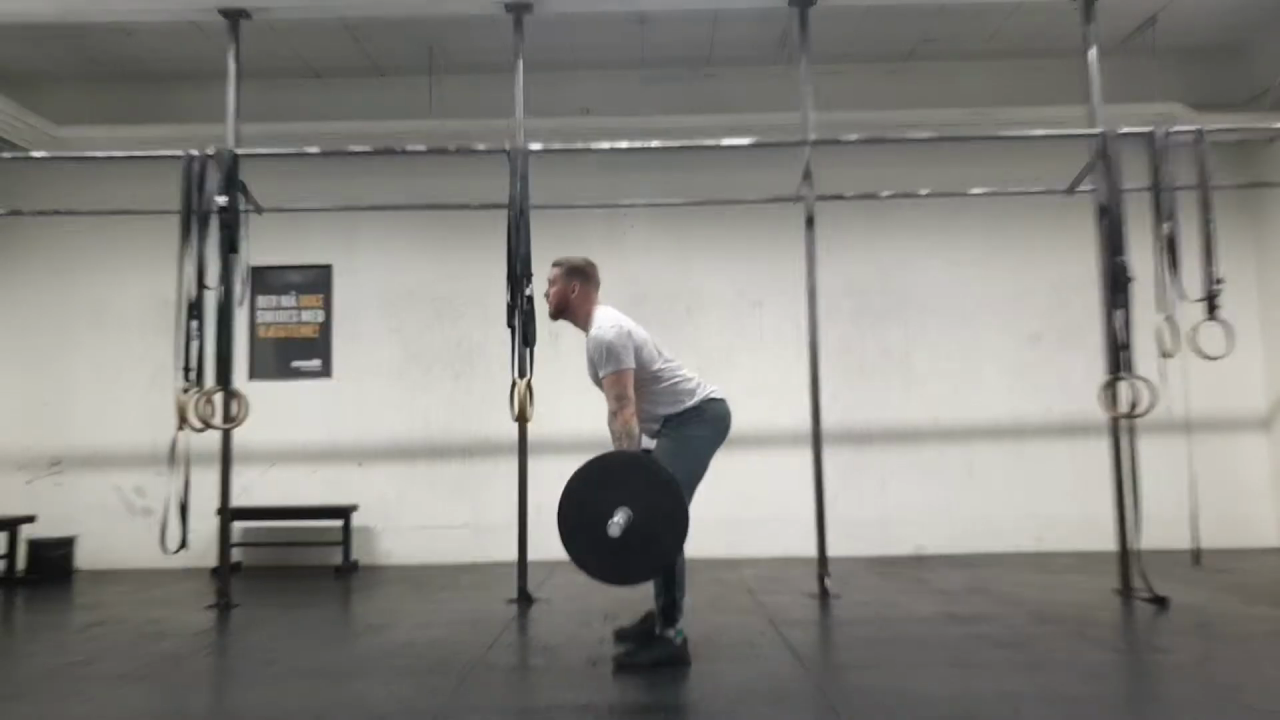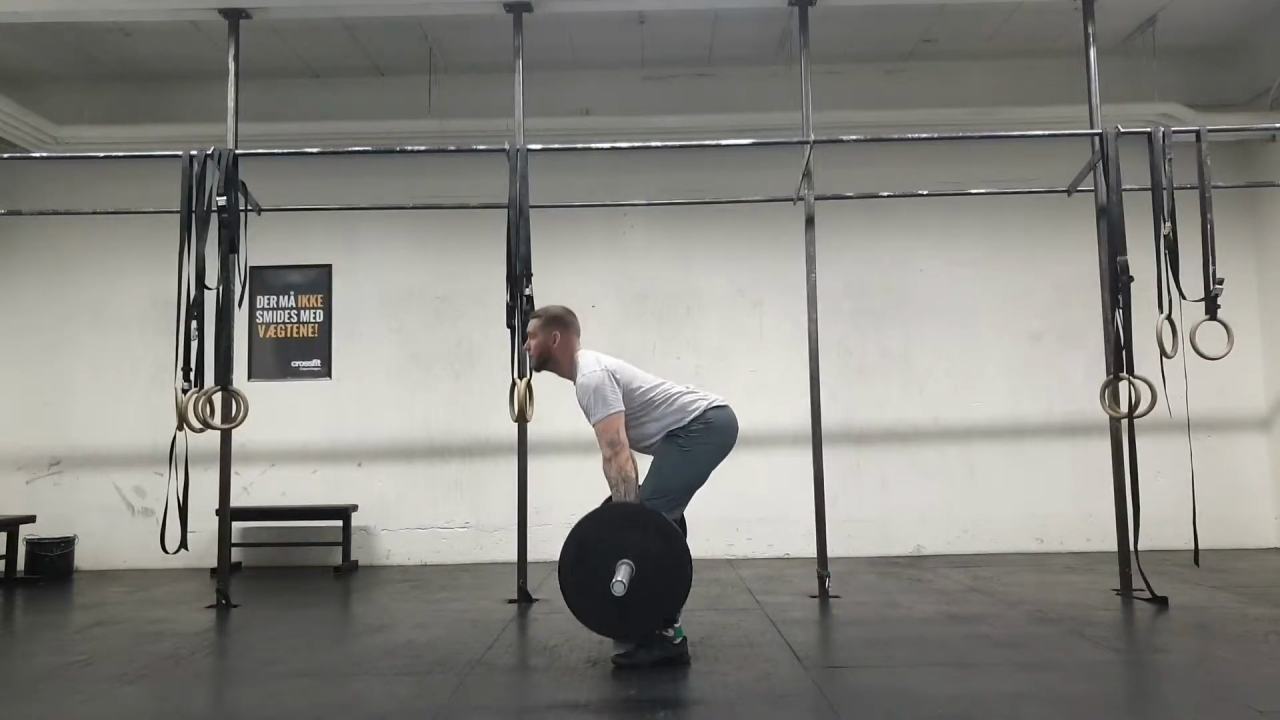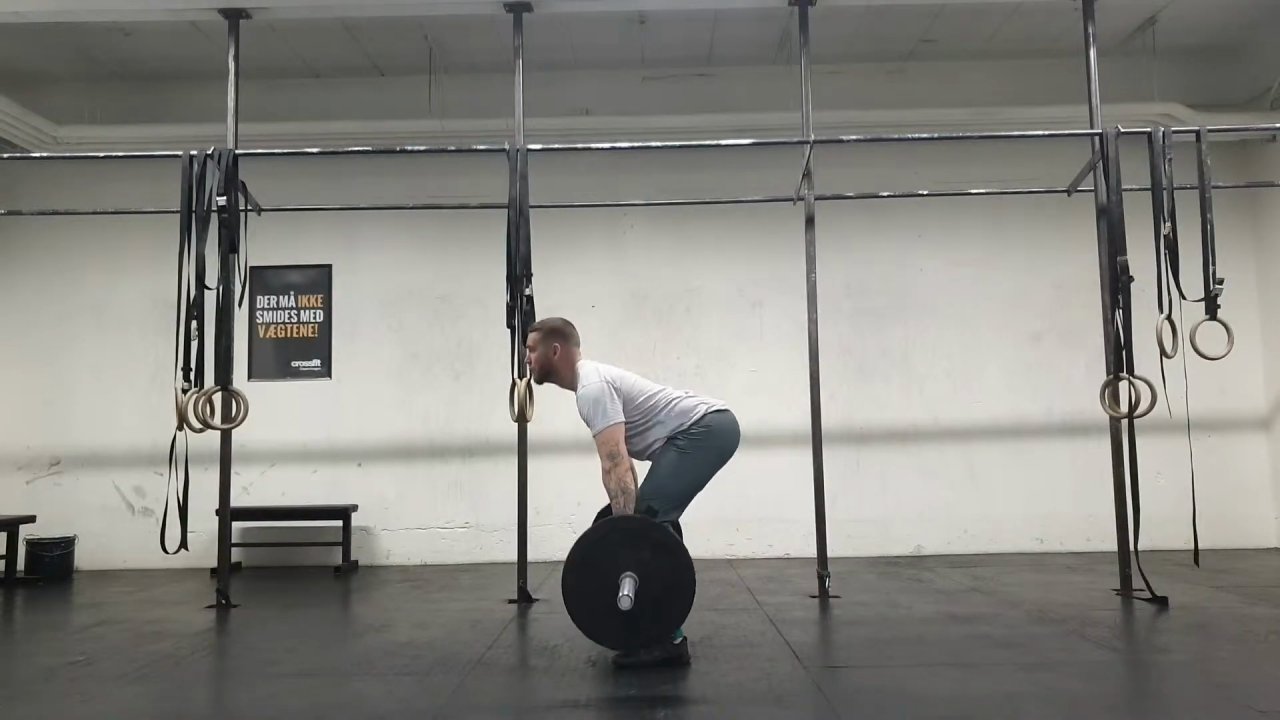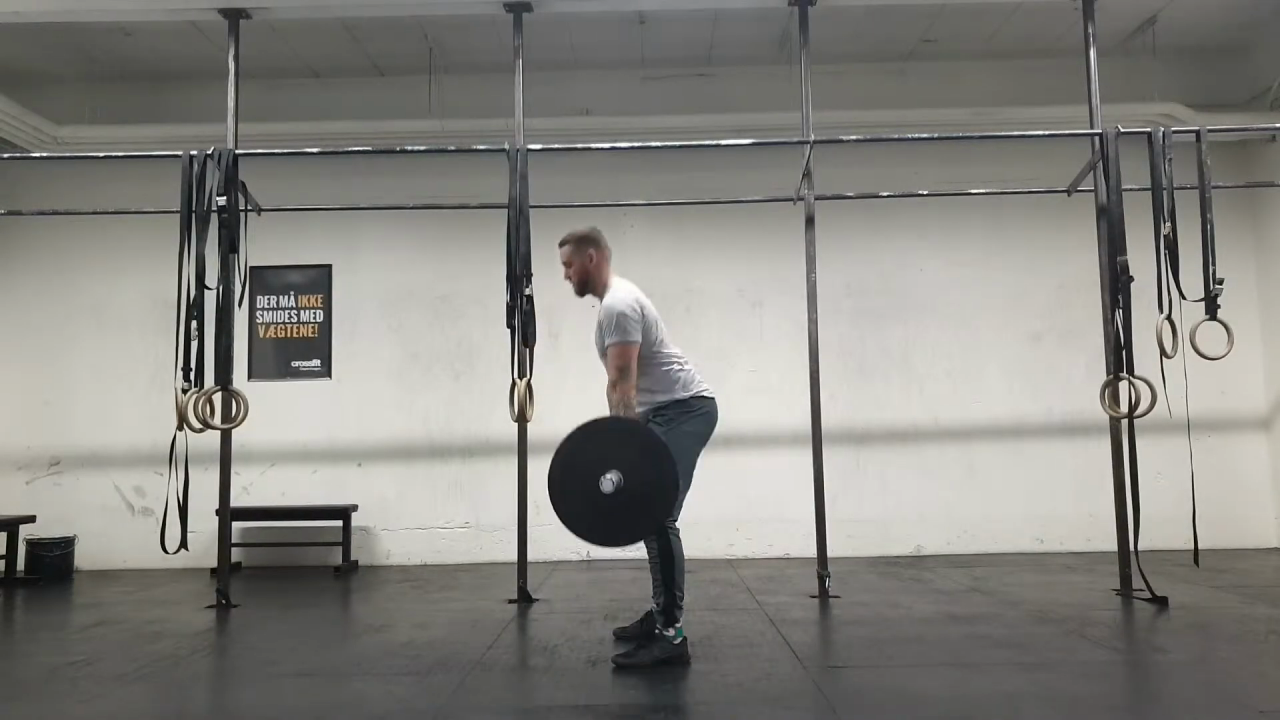
dt=0.5s
person 1, frame 1
left shoulder: (605, 334)
right shoulder: (603, 327)
left elbow: (623, 410)
right elbow: (626, 408)
left hip: (696, 416)
right hip: (692, 416)
left ankle: (670, 636)
right ankle: (664, 615)
person 1, frame 2
left shoulder: (592, 377)
right shoulder: (592, 370)
left elbow: (616, 454)
right elbow: (621, 451)
left hip: (703, 425)
right hip: (705, 424)
left ankle: (669, 636)
person 1, frame 3
left shoulder: (592, 387)
right shoulder: (593, 379)
left elbow: (616, 468)
right elbow: (621, 463)
left hip: (707, 429)
right hip: (709, 427)
left knee: (648, 522)
right knee: (650, 520)
left ankle: (669, 637)
person 1, frame 4
left shoulder: (618, 304)
right shoulder: (619, 299)
left elbow: (622, 384)
right elbow: (626, 382)
left hip: (681, 410)
right hip: (678, 409)
left ankle: (670, 634)
right ankle: (661, 614)
